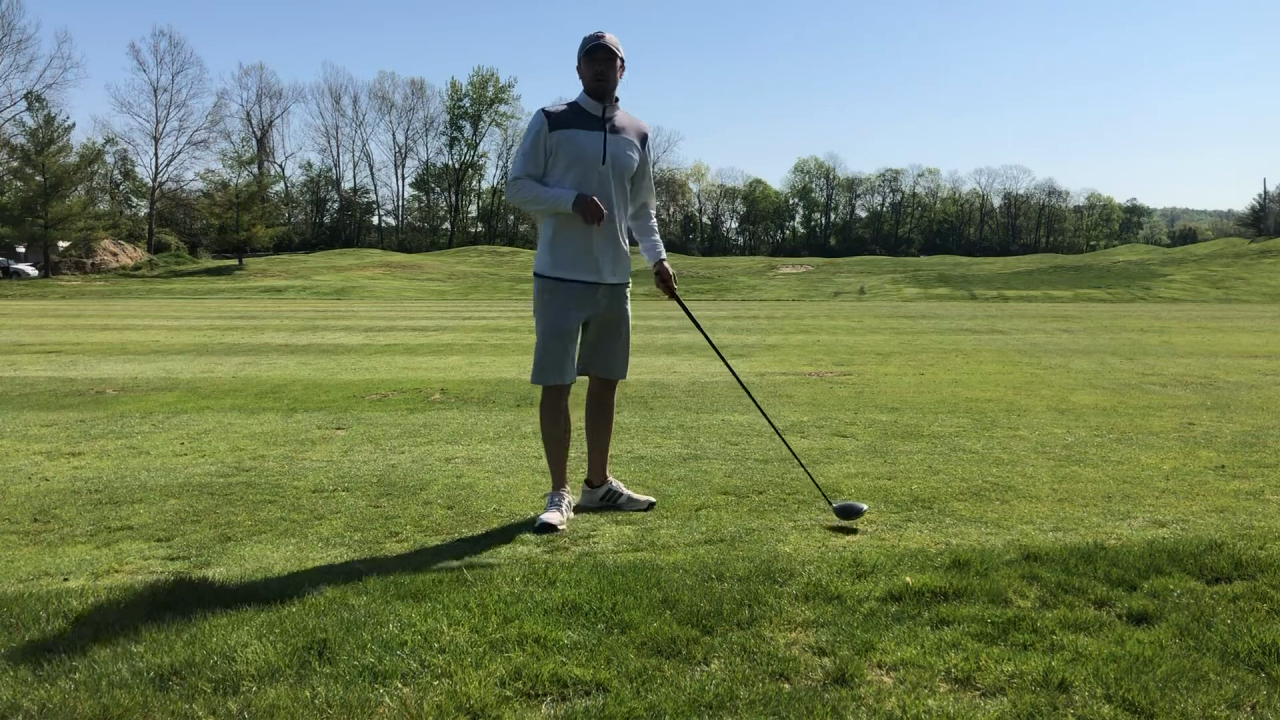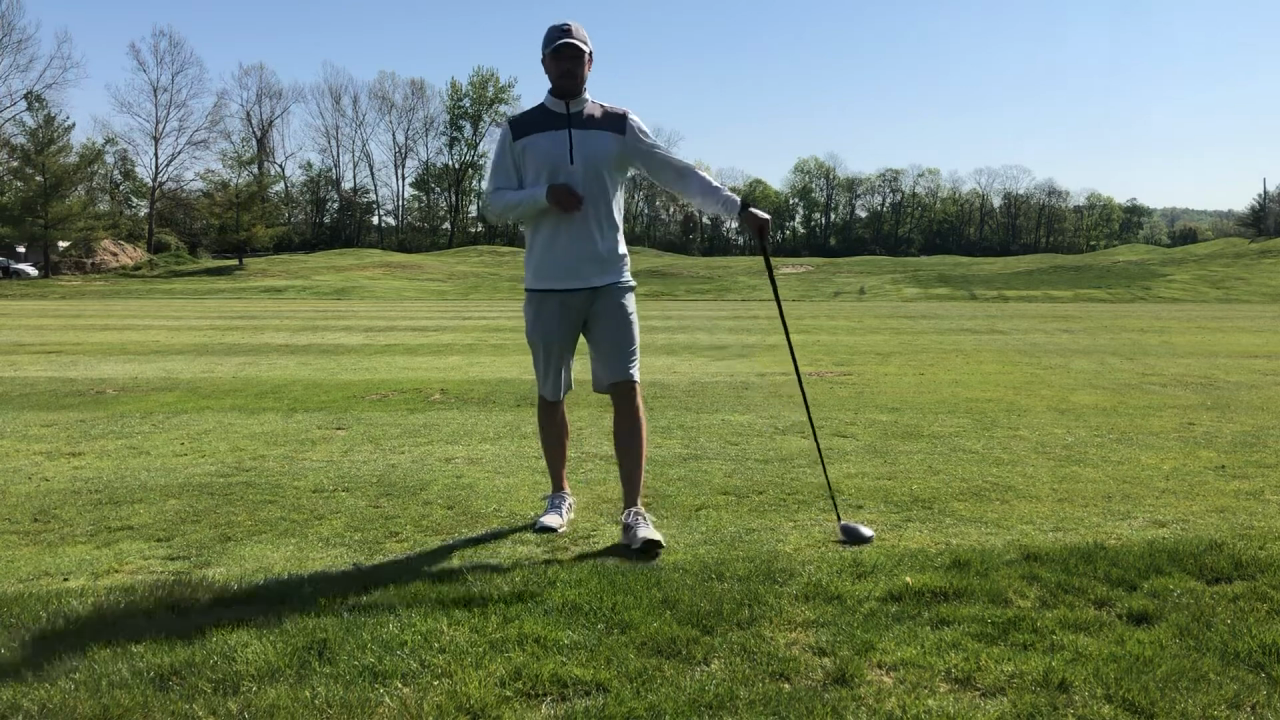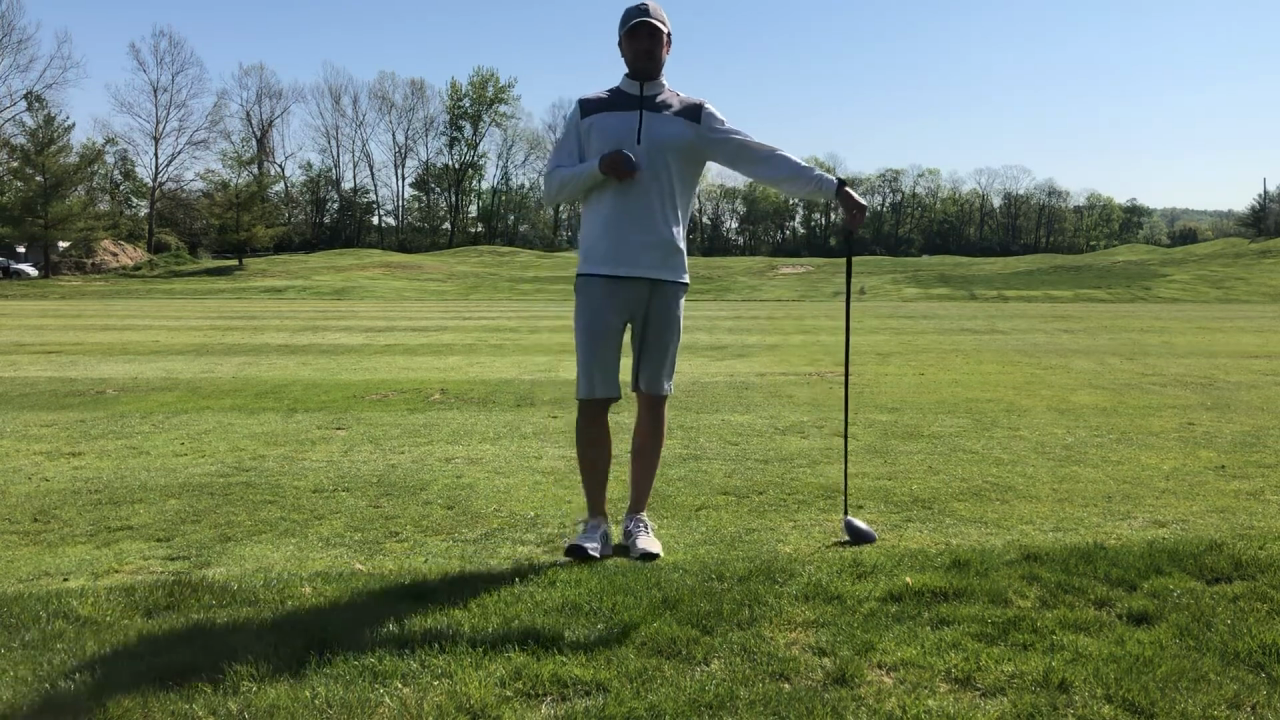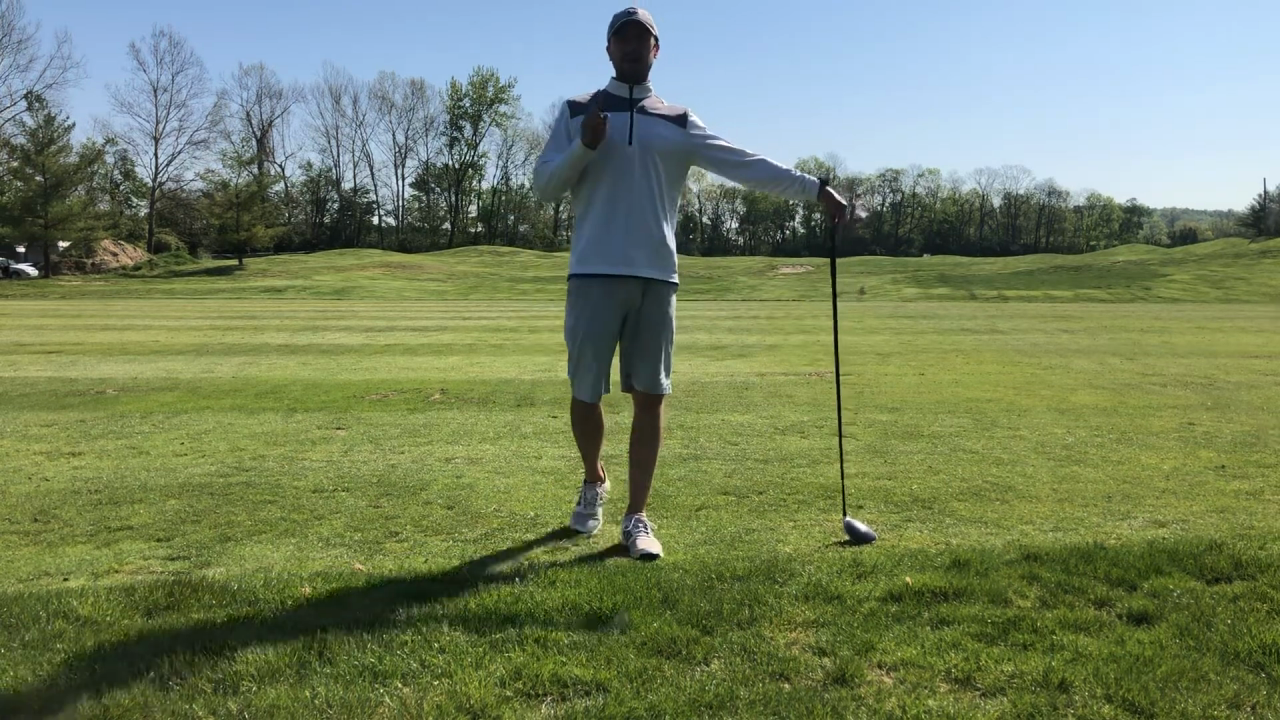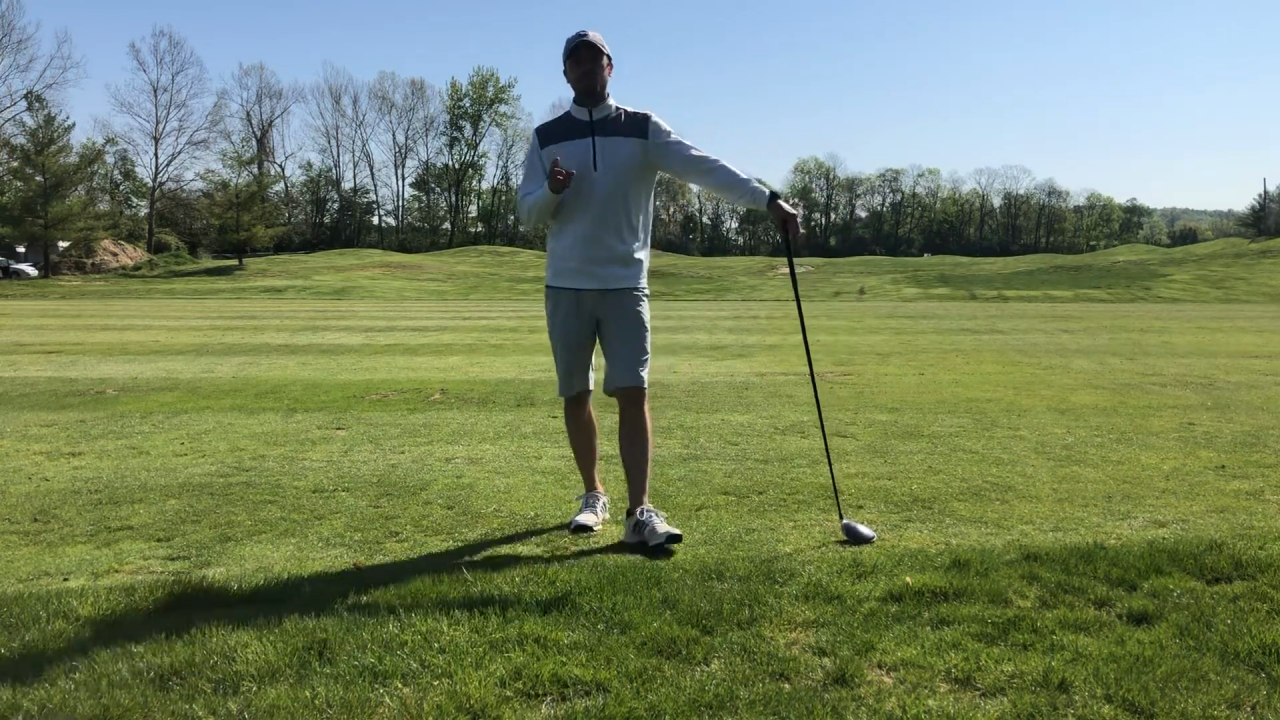
dt=1s
person 1, frame 1
left shoulder: (637, 135)
right shoulder: (549, 122)
left elbow: (642, 207)
right elbow: (517, 188)
left wrist: (657, 259)
right wrist: (571, 200)
left hip: (614, 279)
right hip: (560, 277)
left knee: (605, 383)
right knee: (555, 385)
left ankle: (599, 483)
right ankle: (560, 493)
person 1, frame 2
left shoulder: (618, 124)
right shoulder: (518, 129)
left elbow: (679, 174)
right elbow: (494, 205)
left wrist: (739, 208)
right wrist: (544, 195)
left hip: (609, 281)
right hip: (548, 285)
left knee: (624, 390)
right knee: (550, 395)
left ankle: (634, 512)
right ankle: (560, 494)
person 1, frame 3
left shoulder: (693, 116)
right shoulder: (588, 111)
left elbow: (764, 160)
right elbow: (553, 187)
left wrist: (833, 186)
right wrist: (598, 168)
left hip: (665, 275)
right hip: (602, 273)
left knee: (653, 398)
right knee: (595, 398)
left ankle: (637, 517)
right ankle: (596, 519)
person 1, frame 4
left shoulder: (678, 122)
right shoulder: (577, 112)
left elbow: (745, 164)
right elbow: (543, 187)
left wrist: (814, 187)
right wrist: (584, 147)
left hip: (656, 276)
right hip: (594, 274)
left knee: (650, 396)
right knee: (585, 393)
left ankle: (637, 517)
right ankle: (594, 481)
person 1, frame 5
left shoulder: (643, 128)
right shoulder: (546, 137)
left elbow: (704, 167)
right elbow: (527, 213)
left wrist: (766, 199)
right wrist: (551, 190)
left hip: (624, 284)
right hip: (566, 286)
left knee: (632, 393)
right knee: (576, 394)
left ankle: (640, 513)
right ankle: (594, 496)
